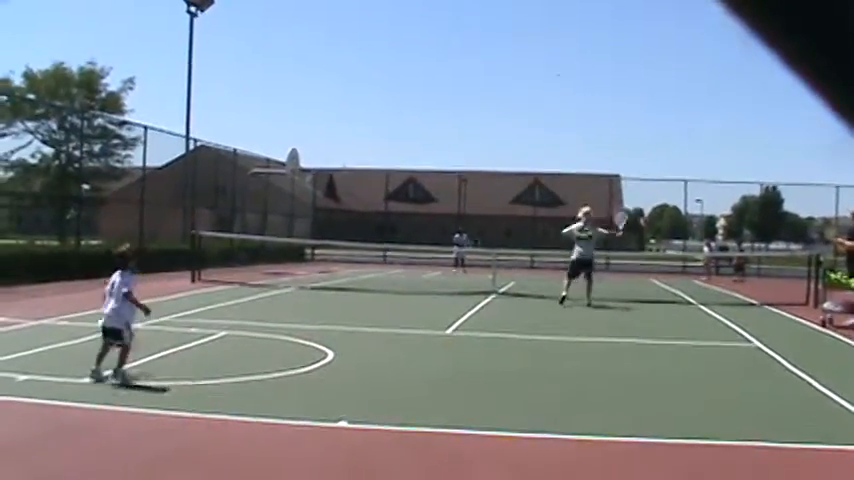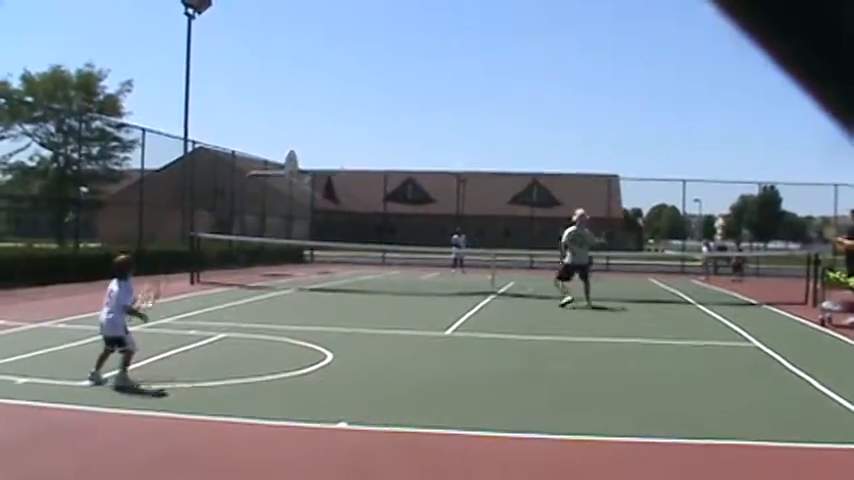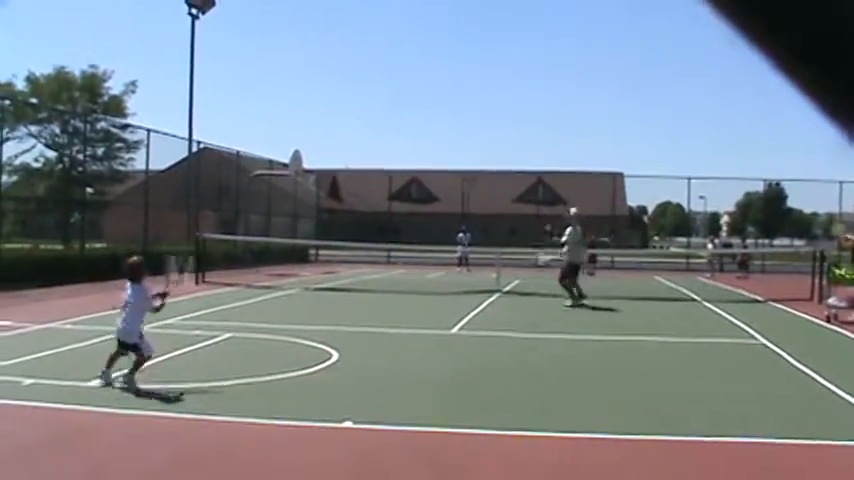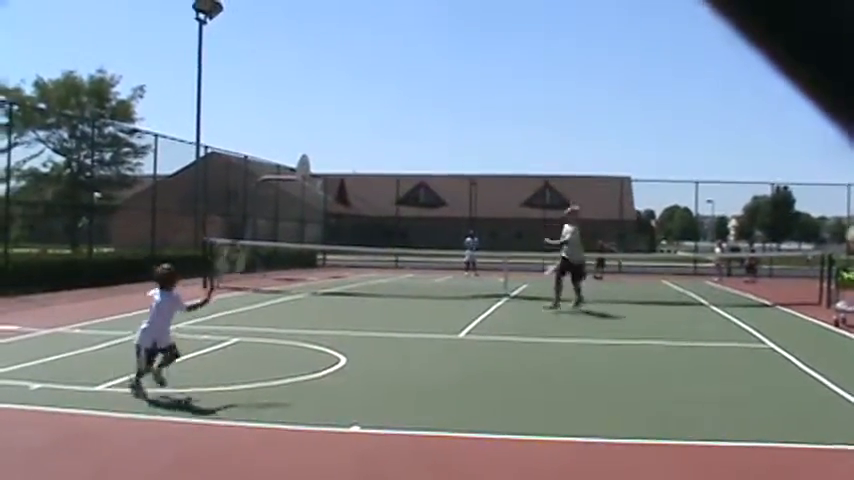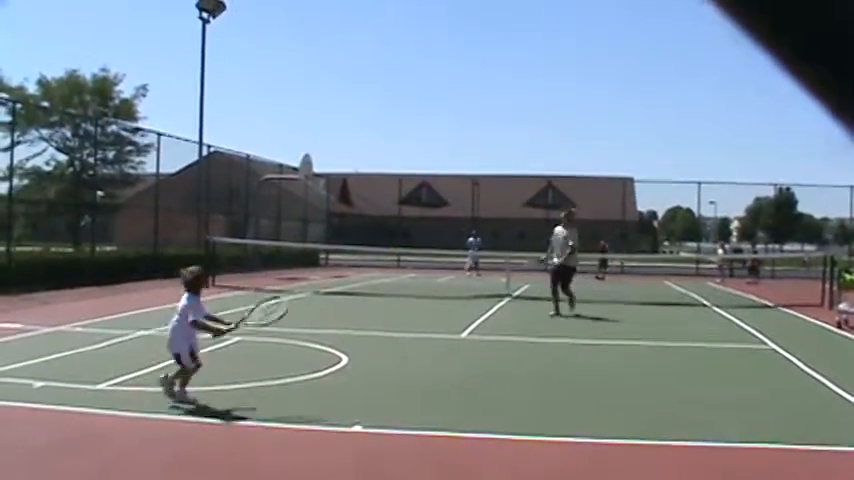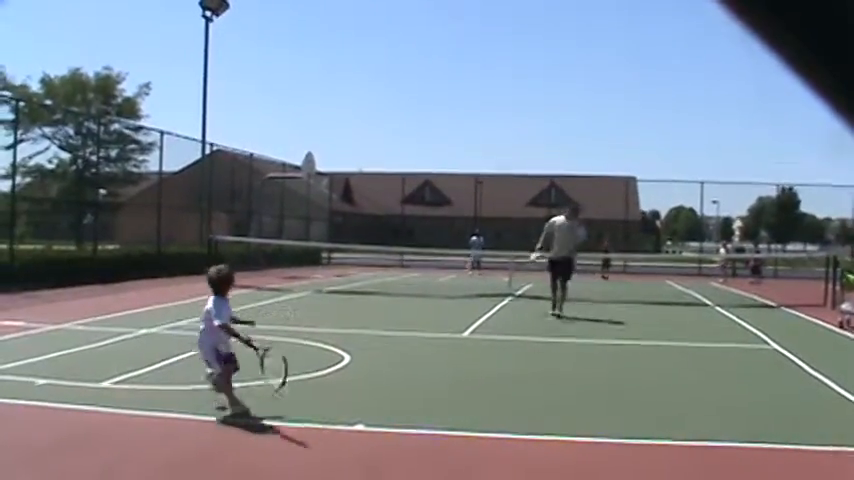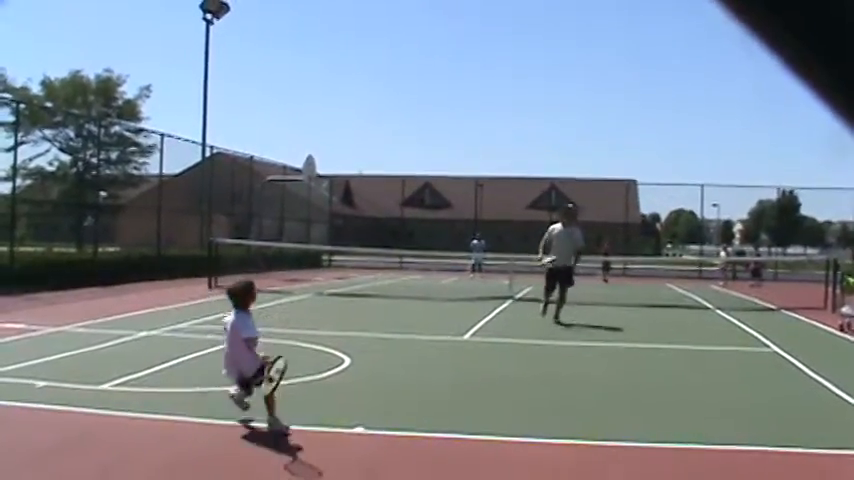
dt=0.2s
person 1, frame 1
left shoulder: (116, 275)
right shoulder: (129, 277)
left elbow: (106, 293)
right elbow: (127, 294)
right wrist: (142, 307)
left hip: (108, 315)
right hip: (120, 318)
left knee: (106, 344)
right knee: (126, 345)
left ankle: (96, 370)
right ankle: (118, 371)
person 1, frame 2
left shoulder: (114, 283)
right shoulder: (127, 287)
right elbow: (126, 309)
left wrist: (133, 308)
right wrist: (140, 315)
left hip: (105, 322)
right hip: (116, 325)
left knee: (108, 349)
right knee: (129, 350)
left ankle: (95, 373)
right ankle: (122, 375)
person 1, frame 3
left shoulder: (131, 286)
right shoulder: (142, 291)
right elbow: (154, 309)
left wrist: (157, 295)
right wrist: (163, 301)
left hip: (123, 328)
right hip: (132, 331)
left knee: (119, 351)
right knee: (146, 354)
left ankle: (105, 372)
right ankle: (129, 376)
person 1, frame 4
left shoulder: (158, 292)
right shoulder: (172, 298)
left elbow: (150, 294)
right elbow: (188, 308)
right wrist: (205, 300)
right hip: (149, 337)
left knee: (173, 354)
right knee: (147, 365)
left ankle: (157, 370)
right ankle: (136, 382)
person 1, frame 5
left shoulder: (192, 298)
right shoulder: (191, 302)
left elbow: (205, 315)
right elbow: (195, 322)
left wrist: (223, 322)
right wrist: (217, 330)
left hip: (186, 339)
right hip: (180, 341)
left knee: (194, 366)
right knee: (192, 366)
left ankle: (181, 391)
right ankle: (168, 380)
person 1, frame 6
left shoulder: (220, 301)
right shoulder: (218, 305)
right elbow: (222, 325)
left wrist: (243, 322)
right wrist: (243, 338)
left hip: (220, 343)
right hip: (210, 346)
left knee: (231, 368)
right knee: (228, 369)
left ankle: (214, 375)
right ankle: (234, 403)
person 1, frame 7
left shoulder: (234, 315)
right shoulder: (239, 319)
left elbow: (227, 325)
right elbow: (249, 341)
right wrist: (258, 356)
left hip: (253, 361)
right hip: (238, 364)
right knee: (245, 390)
left ankle: (273, 419)
right ankle: (236, 392)
person 2, frame 1
left shoulder: (575, 227)
right shoulder: (595, 229)
left elbow: (563, 233)
right elbow: (606, 233)
right wrist: (617, 233)
left hip: (577, 257)
right hip: (589, 257)
left knee: (569, 277)
right knee: (588, 277)
left ankle: (564, 292)
right ankle: (588, 300)
person 2, frame 2
left shoulder: (570, 231)
right shoulder: (587, 232)
left elbow: (563, 245)
right elbow: (592, 244)
left wrist: (562, 256)
left hip: (571, 261)
right hip: (584, 261)
left knee: (558, 280)
right knee: (585, 280)
left ankle: (567, 296)
right ankle: (588, 301)
person 2, frame 3
left shoulder: (571, 230)
right shoulder: (577, 229)
left elbow: (563, 243)
left hip: (574, 260)
right hip: (575, 258)
left knee: (562, 279)
right knee: (571, 279)
left ankle: (576, 299)
right ankle: (581, 294)
person 2, frame 4
left shoulder: (572, 229)
right shoulder: (567, 226)
left elbow: (563, 242)
left wrist: (550, 242)
left hip: (576, 260)
right hip: (567, 257)
left knee: (575, 282)
right knee: (558, 277)
left ankle: (579, 298)
right ankle: (556, 302)
person 2, frame 5
left shoulder: (572, 232)
right shoulder: (557, 229)
left elbow: (572, 249)
right elbow: (552, 244)
left wrist: (562, 260)
right wrist: (547, 256)
left hip: (568, 264)
right hip: (556, 262)
left knee: (564, 288)
right knee: (553, 286)
left ankle: (571, 297)
right ankle: (556, 309)
person 2, frame 6
left shoulder: (577, 225)
right shoulder: (555, 221)
left elbow: (580, 241)
right elbow: (546, 232)
left wrist: (573, 251)
right wrist: (540, 244)
left hip: (567, 257)
right hip: (554, 256)
left knee: (563, 282)
right knee: (553, 281)
left ankle: (559, 308)
right ankle: (554, 304)
person 2, frame 7
left shoulder: (576, 232)
right shoulder: (553, 228)
left elbow: (579, 248)
right elbow: (544, 242)
left wrist: (576, 259)
right wrist: (541, 253)
left hip: (567, 265)
right hip: (552, 263)
left knee: (562, 290)
right knee: (548, 289)
left ankle: (556, 316)
right ankle: (545, 301)
